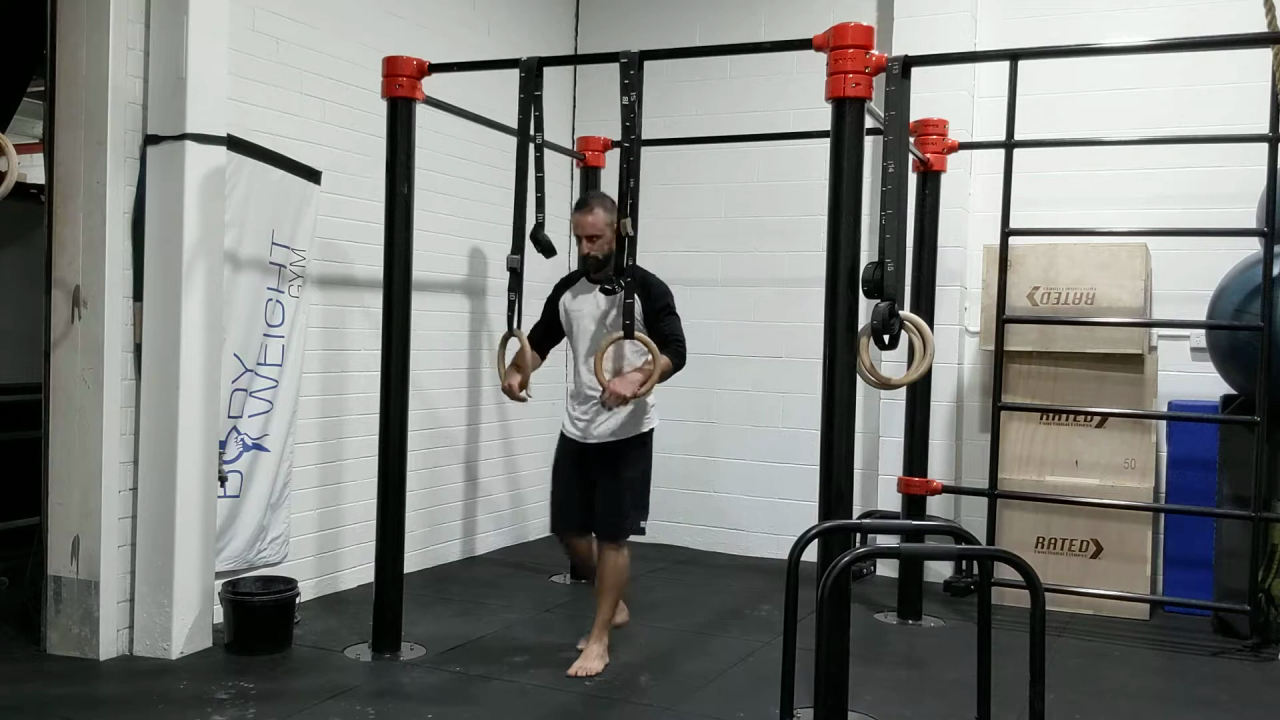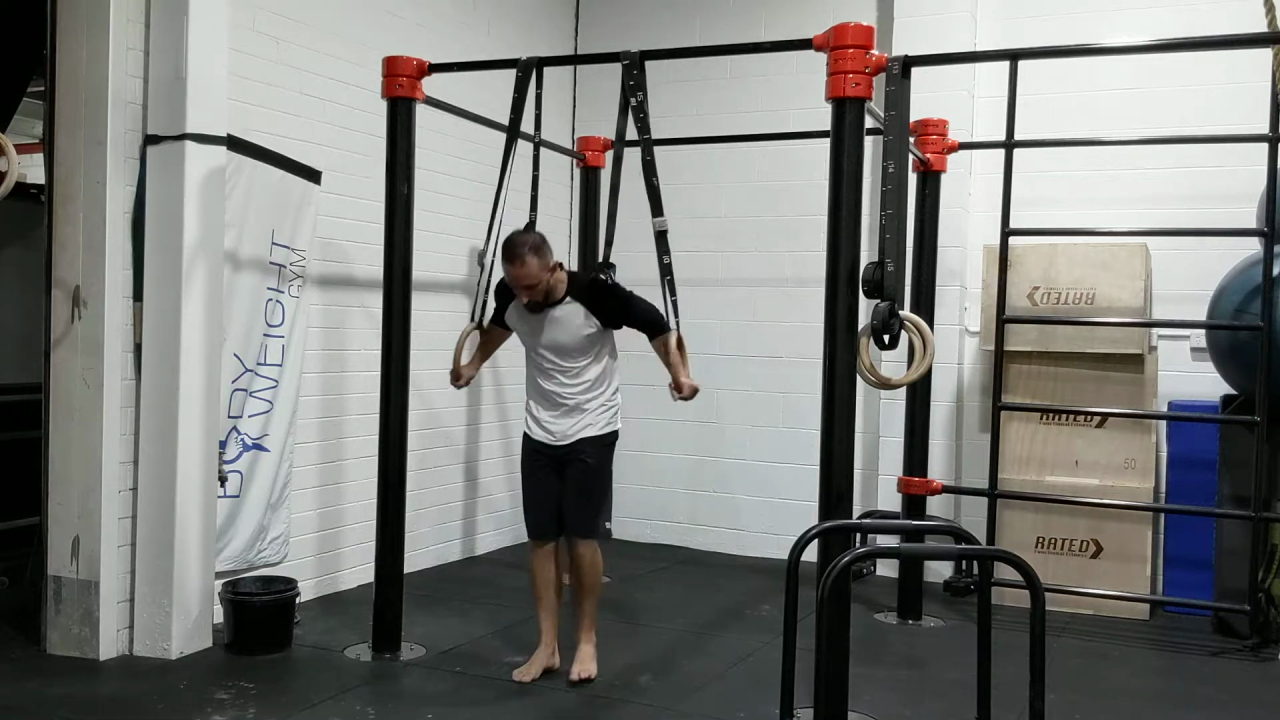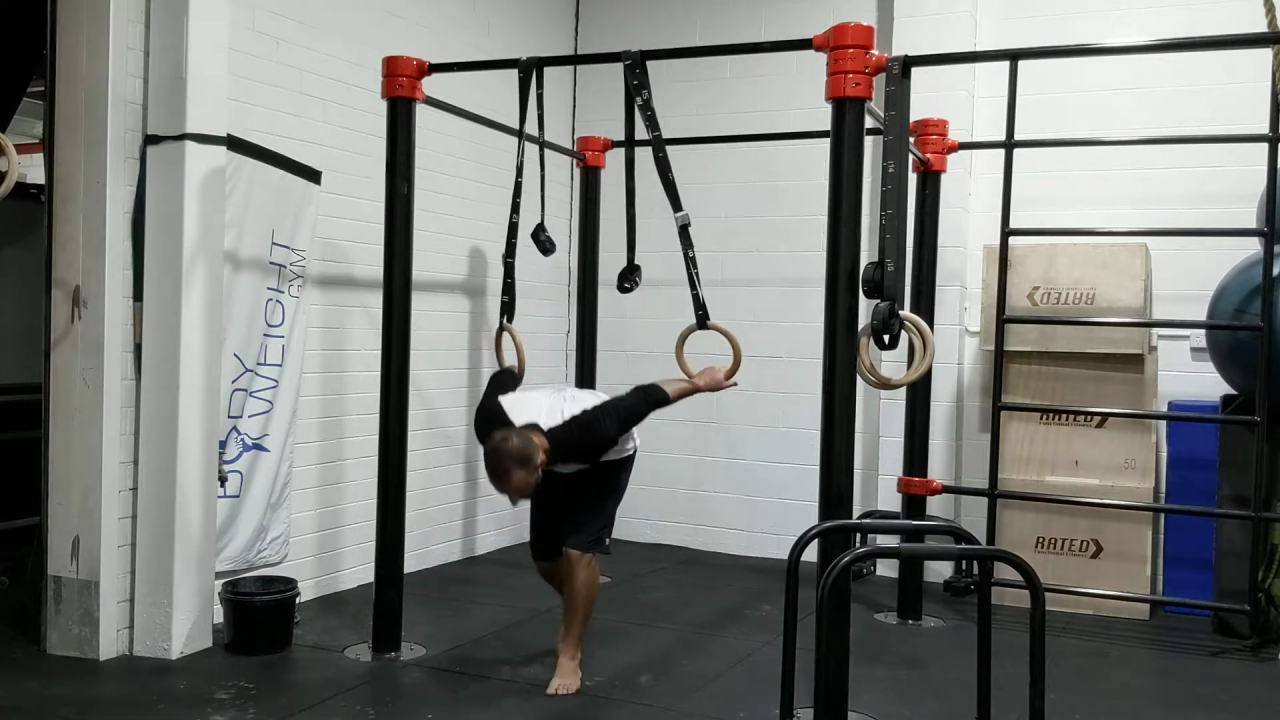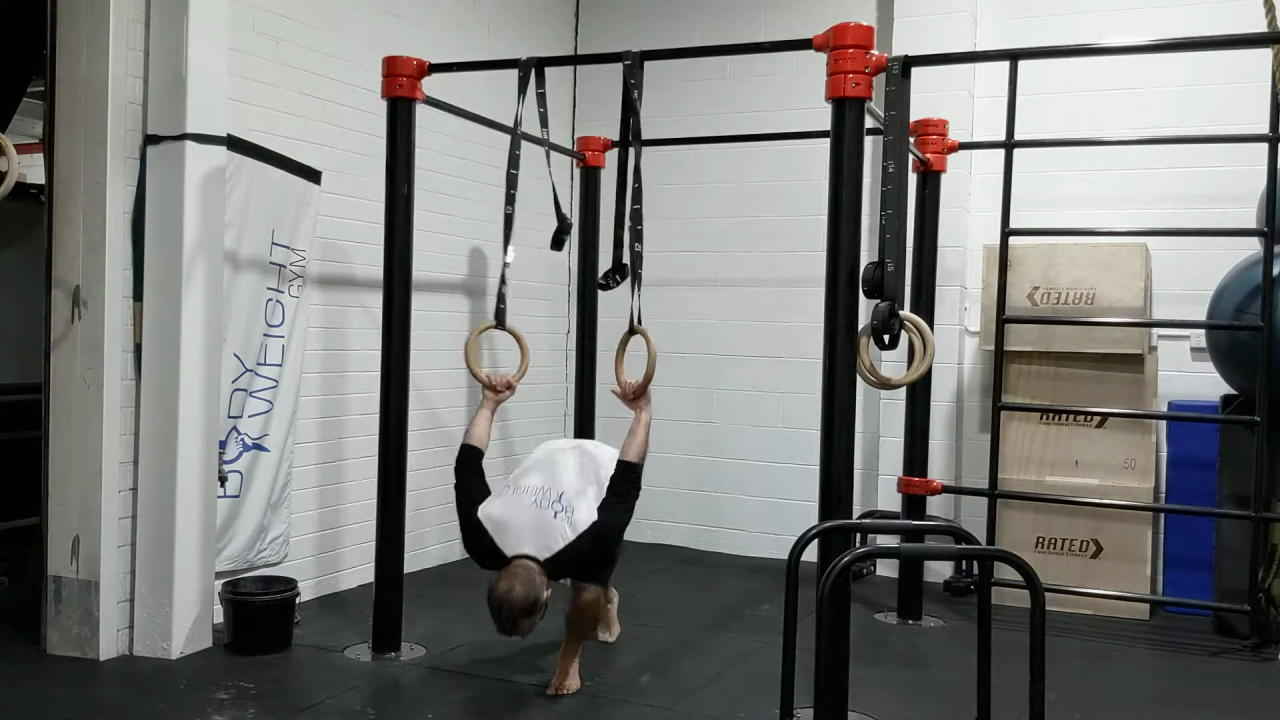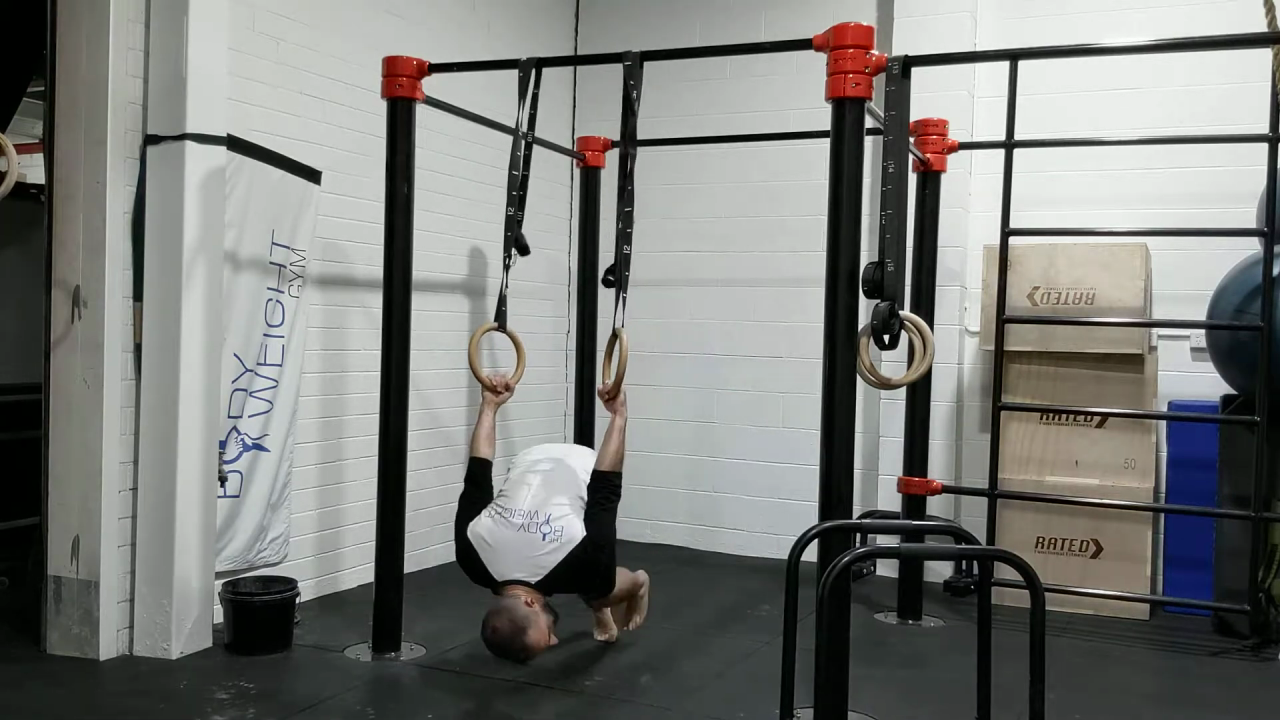
dt=0.7s
person 1, frame 1
left shoulder: (646, 289)
right shoulder: (567, 290)
left elbow: (674, 351)
right elbow: (540, 340)
left wrist: (638, 376)
right wrist: (518, 370)
left hip: (625, 432)
right hip: (576, 430)
left knee: (613, 536)
right knee: (568, 528)
left ankle: (598, 640)
right ankle: (613, 606)
person 1, frame 2
left shoulder: (597, 295)
right shoulder: (510, 295)
left elbow: (655, 324)
left wrist: (679, 375)
right wrist: (473, 364)
left hip: (592, 432)
right hip: (539, 432)
left knee: (582, 537)
right knee: (541, 539)
left ankle: (587, 639)
right ankle: (547, 645)
person 1, frame 3
left shoulder: (591, 436)
right shoulder: (490, 425)
left elbow: (643, 398)
right elbow: (506, 377)
left wrist: (699, 383)
right wrist: (510, 373)
left hip: (608, 454)
right hip: (560, 460)
left knee: (578, 551)
right knee: (544, 555)
left ankle: (569, 657)
right ankle: (576, 612)
person 1, frame 4
left shoulder: (584, 547)
right shoulder: (482, 541)
left elbow: (626, 485)
right elbow: (467, 465)
left wrist: (643, 412)
right wrist: (489, 402)
left hip: (603, 468)
left knee: (587, 591)
left ankle: (569, 660)
right ankle: (606, 598)
person 1, frame 5
right shoulder: (474, 559)
left elbow: (605, 490)
right elbow: (477, 481)
left wrist: (619, 416)
right wrist: (489, 407)
left hip: (582, 469)
left knee: (600, 591)
left ankle: (638, 587)
right ankle: (601, 608)
